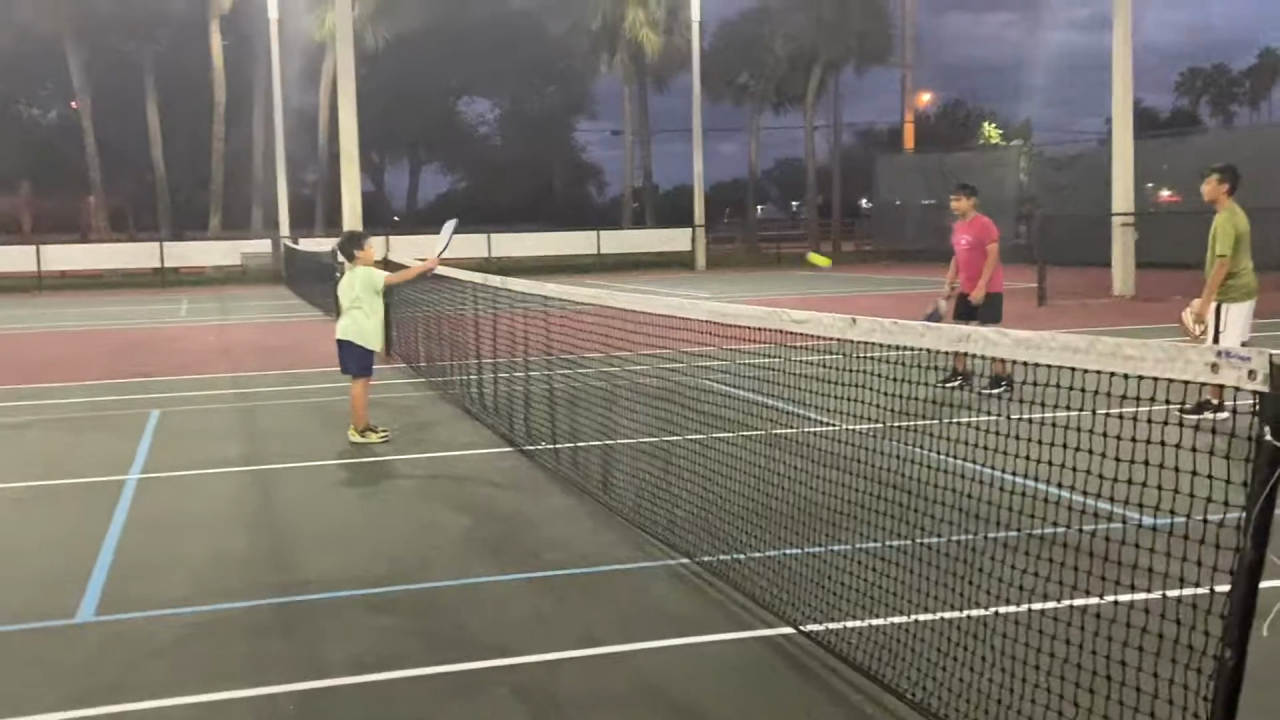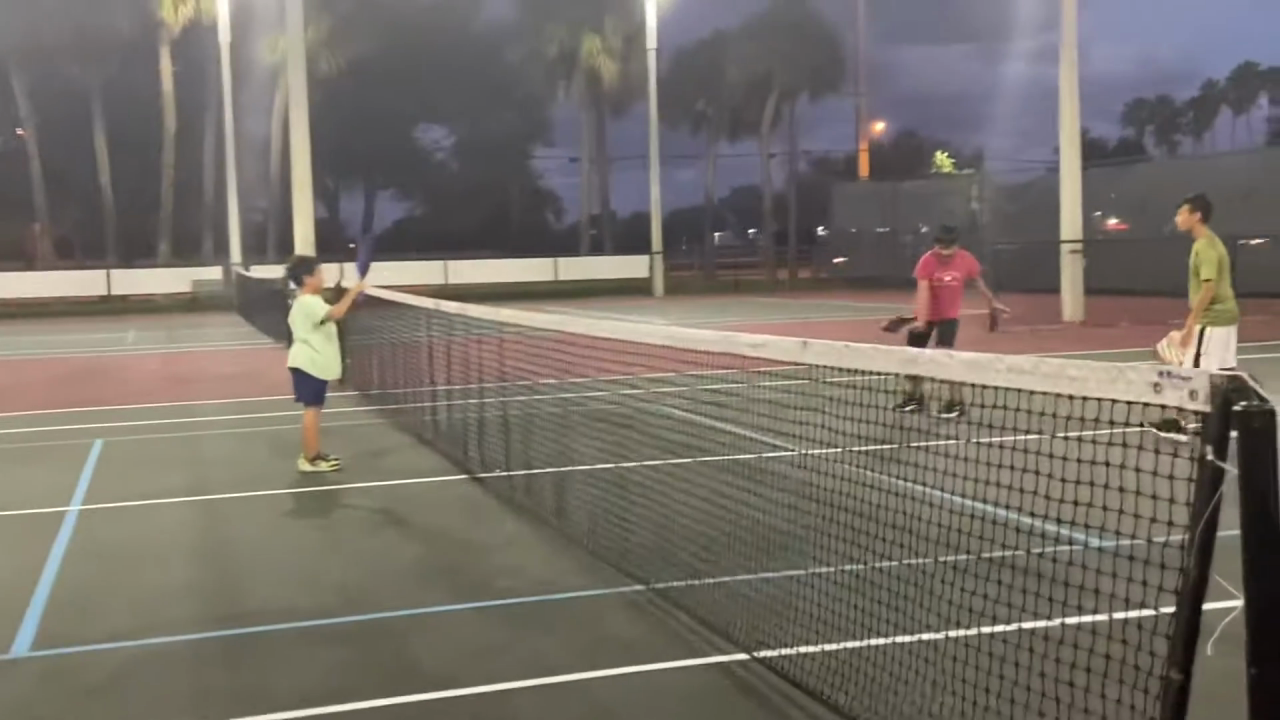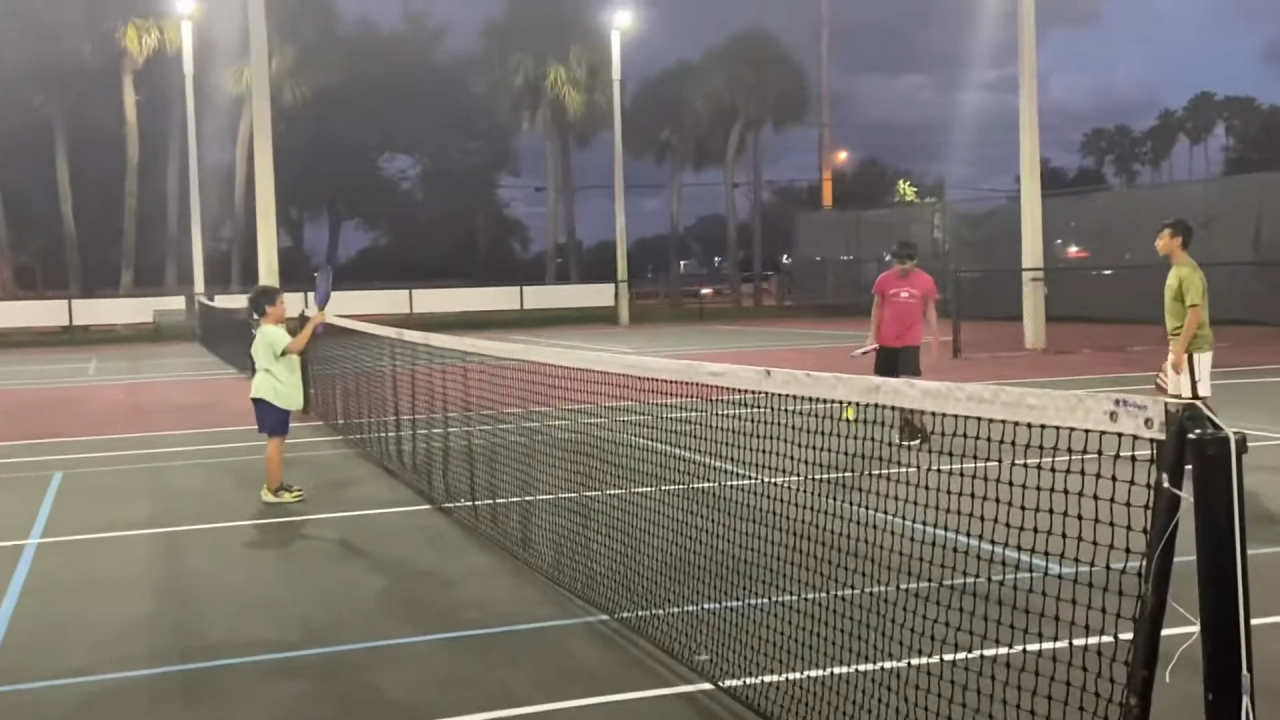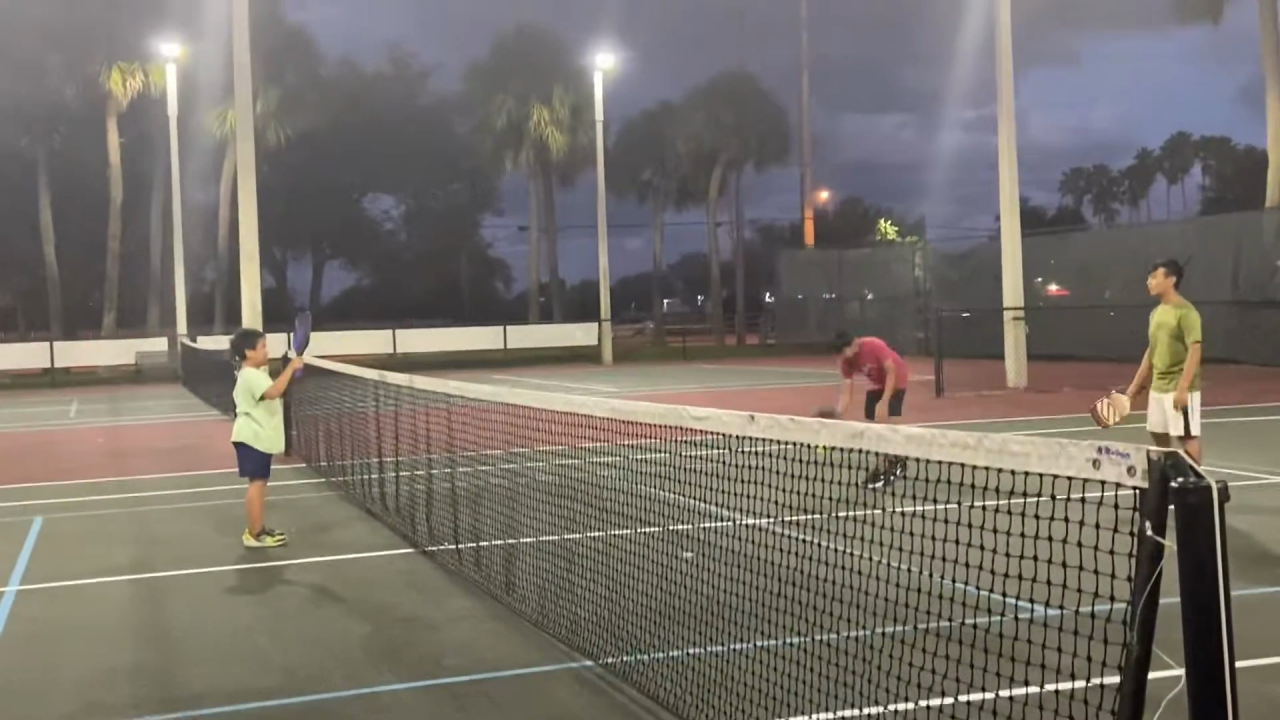
dt=0.4s
person 1, frame 1
left shoulder: (1225, 220)
right shoulder: (1236, 214)
left elbow: (1222, 264)
left wrist: (1204, 301)
right wrist: (1210, 297)
left hip: (1230, 294)
right hip: (1243, 290)
left knee: (1219, 350)
right knee: (1237, 347)
left ankle: (1214, 404)
person 1, frame 2
left shoulder: (1204, 246)
right shoulder: (1212, 242)
left elbow: (1207, 288)
left wrist: (1189, 323)
right wrist: (1191, 324)
left hip: (1213, 318)
right hip: (1224, 315)
left knee: (1193, 369)
right knee: (1224, 371)
left ankle: (1180, 423)
person 1, frame 3
left shoulder: (1189, 272)
right shoulder: (1175, 270)
left elbow: (1194, 315)
left wrist: (1179, 352)
left hip: (1191, 348)
right hip: (1178, 346)
left knee: (1197, 399)
right knee: (1175, 398)
person 1, frame 4
left shoulder: (1186, 312)
right shoulder: (1156, 313)
left elbow: (1194, 351)
left wrist: (1182, 388)
right wrist: (1136, 384)
left hip: (1181, 389)
right hip: (1158, 387)
left knee: (1187, 437)
right knee: (1159, 435)
person 2, frame 1
left shoulder: (347, 277)
right shoulder: (366, 273)
right elbow: (396, 278)
right wrist: (424, 266)
left hip: (352, 334)
right hip: (358, 336)
left knee: (361, 380)
right knee: (361, 381)
left ankle: (361, 424)
right ankle: (359, 430)
person 2, frame 2
left shoulder: (305, 302)
right shoulder: (309, 302)
right elbow: (335, 314)
right wrist: (353, 292)
left hip: (312, 362)
right hip: (310, 364)
left knee: (314, 408)
right knee: (312, 409)
left ankle: (313, 453)
right ankle: (310, 458)
person 2, frame 3
left shoulder: (270, 331)
right shoulder: (271, 332)
right elbow: (295, 347)
right wrist: (312, 323)
left hip: (276, 393)
right hip: (271, 394)
left knee: (278, 439)
right knee: (275, 439)
left ankle: (276, 484)
right ankle: (272, 490)
person 2, frame 4
left shoulder: (254, 374)
right shoulder: (251, 375)
left elbow: (271, 394)
right elbow: (274, 392)
right wrist: (290, 368)
left hip: (259, 437)
right hip: (253, 438)
left knee: (260, 482)
right knee: (257, 483)
left ankle: (258, 528)
right ankle: (254, 534)
person 3, frame 1
left shoulder: (985, 225)
right shoulder: (957, 227)
left elbow: (993, 258)
left wrist: (981, 288)
right wrist: (948, 282)
left hip: (988, 289)
right hip: (965, 289)
left ankle: (1001, 377)
right ankle: (960, 373)
person 3, frame 2
left shoulder: (967, 260)
right shoulder: (927, 261)
left elbow: (978, 282)
right elbow: (922, 291)
left wrist: (993, 303)
right wrist: (921, 318)
left hip: (949, 315)
right hip: (926, 314)
left ankle: (956, 402)
right ankle: (914, 397)
person 3, frame 3
left shoulder: (926, 281)
right shoulder: (884, 280)
left elbow: (930, 311)
right elbow: (877, 308)
left wrist: (934, 339)
right wrist: (873, 335)
left hip: (911, 341)
right hip: (886, 341)
left ankle: (916, 427)
right ankle: (906, 419)
person 3, frame 4
left shoulder: (874, 346)
right shoulder: (846, 359)
left elbow: (892, 372)
right elbow: (847, 388)
left wrist: (884, 402)
right wrist: (840, 412)
left hip: (895, 381)
right hip: (876, 386)
left knee: (882, 423)
left ankle: (882, 470)
right ankle: (896, 461)
